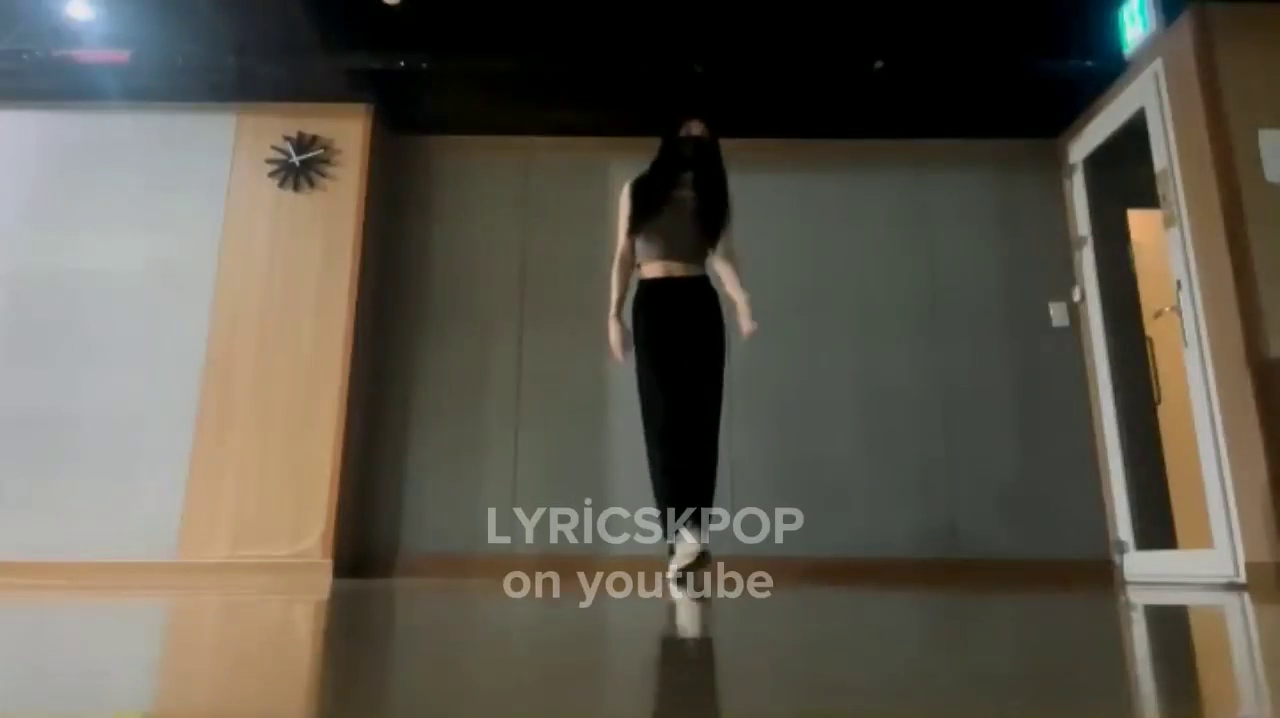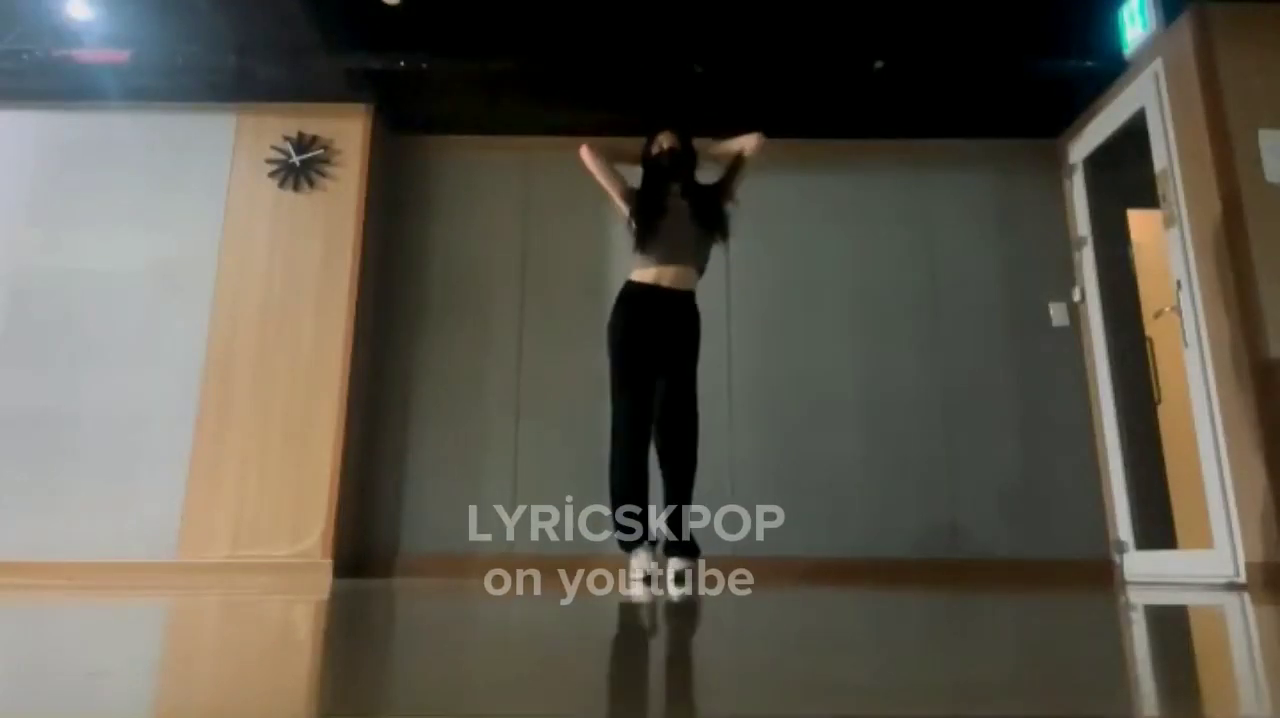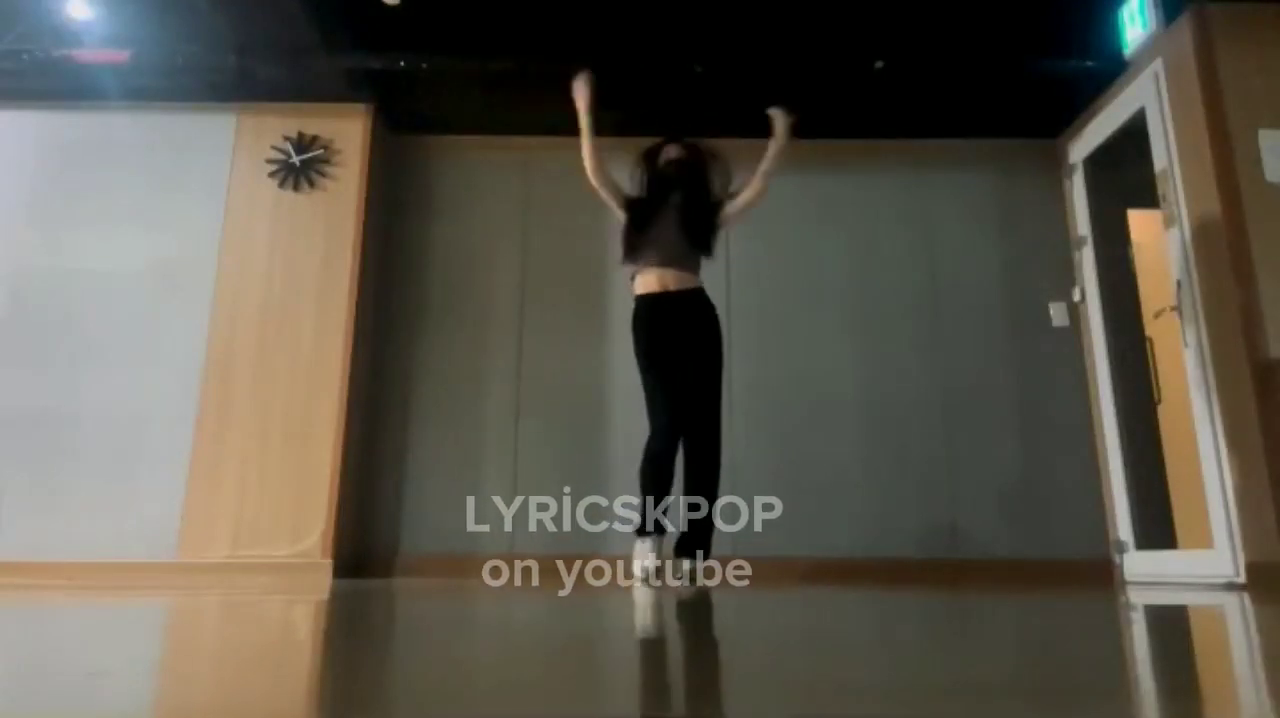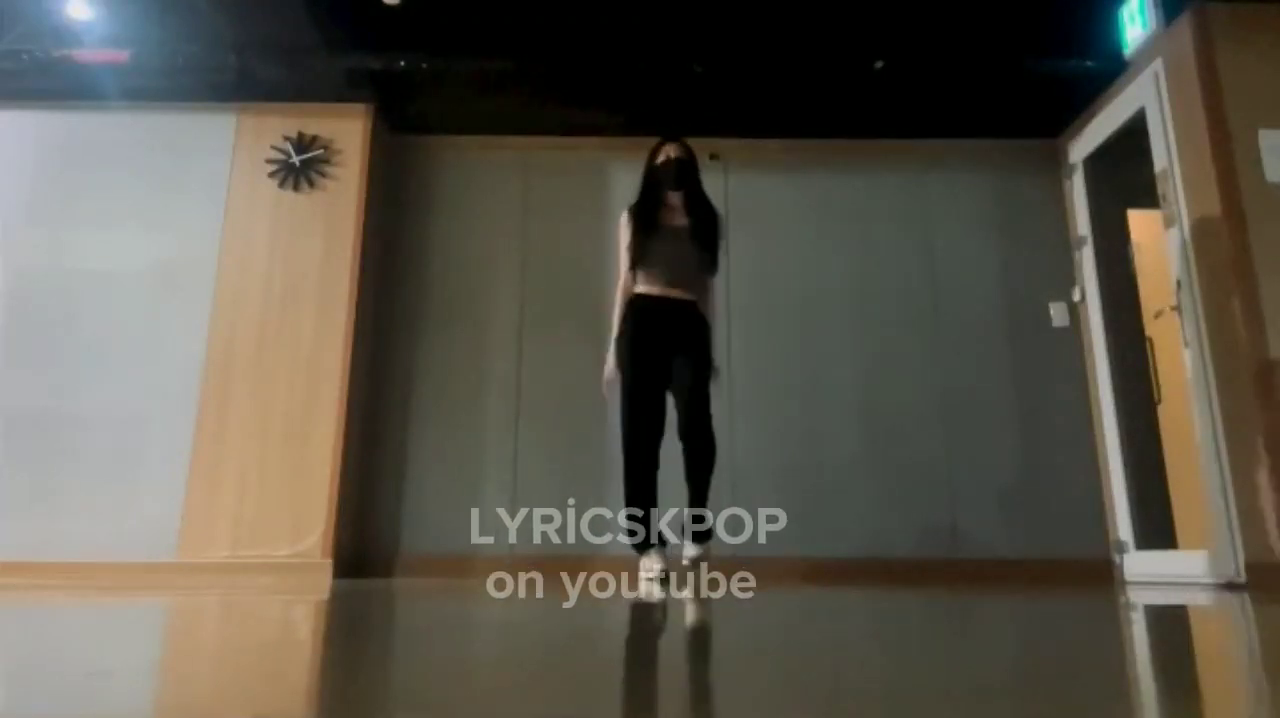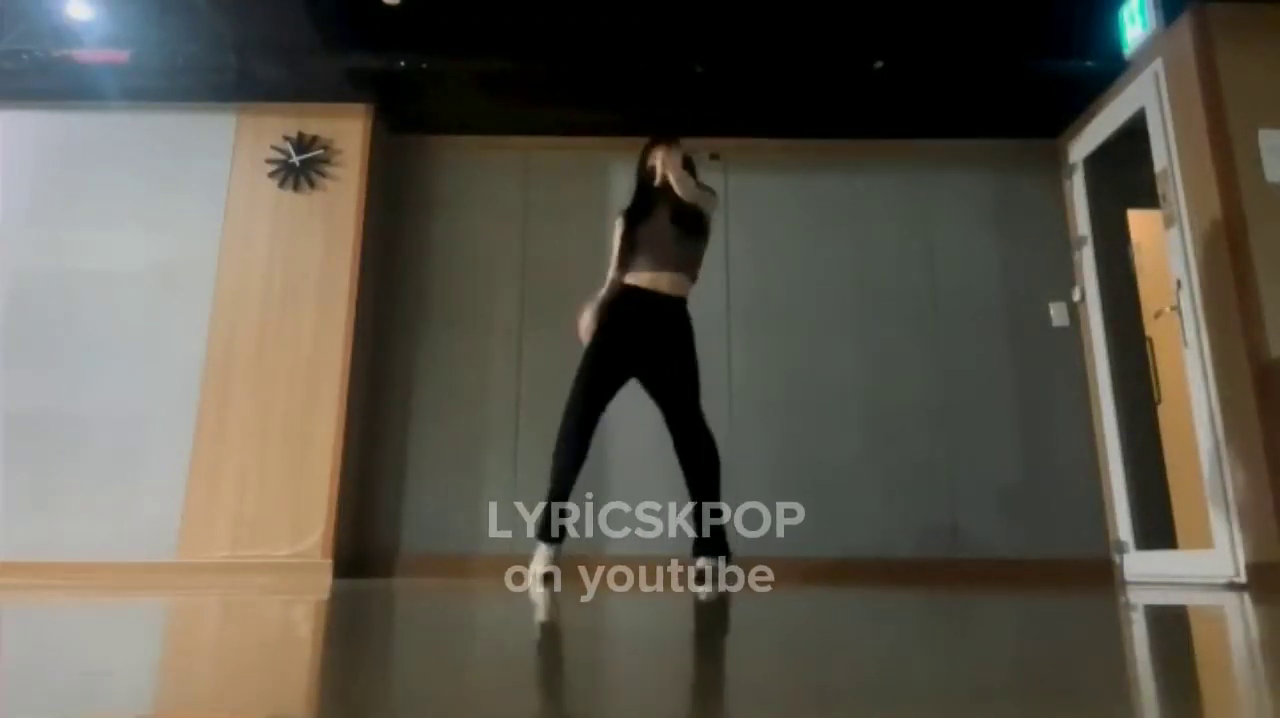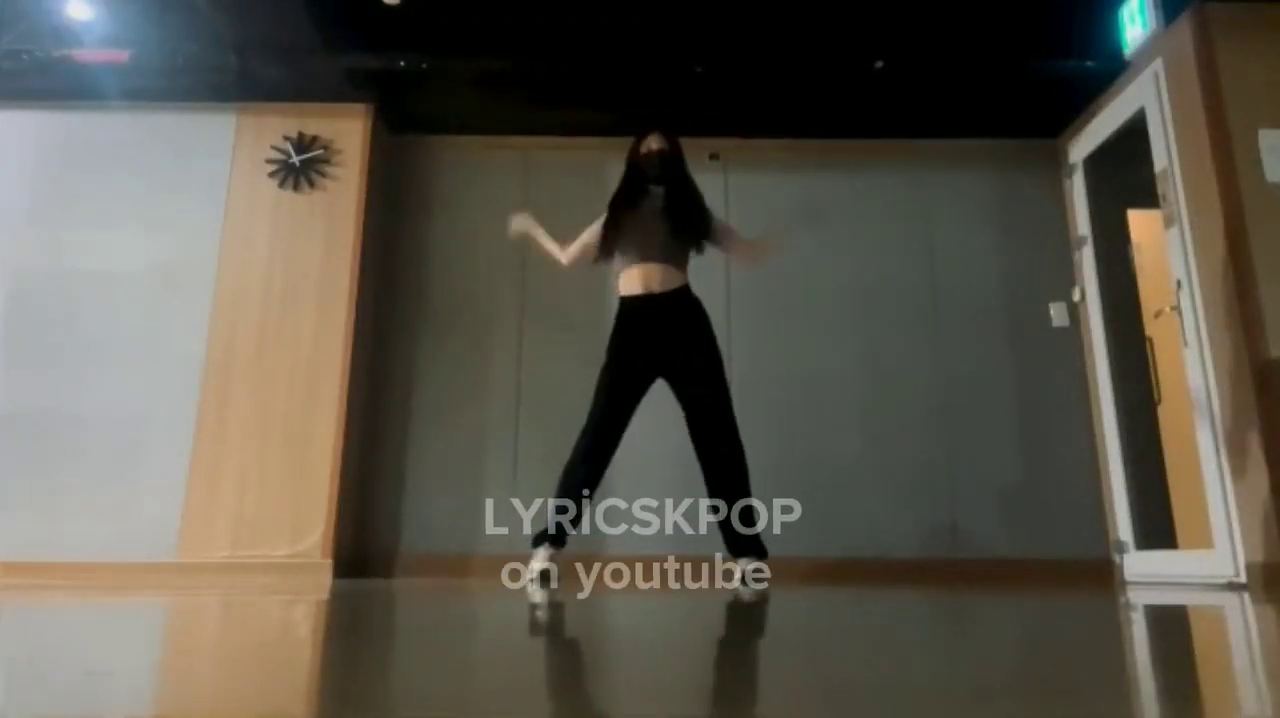
dt=0.7s
person 1, frame 1
left shoulder: (712, 201)
right shoulder: (638, 191)
left elbow: (721, 257)
right elbow: (623, 256)
left wrist: (741, 298)
right wrist: (615, 315)
left hip: (701, 306)
right hip: (652, 304)
left knee: (700, 422)
right knee: (664, 415)
left ankle: (685, 541)
right ankle: (684, 532)
person 1, frame 2
left shoulder: (711, 201)
right shoulder: (637, 203)
left elbow: (754, 142)
right elbow: (588, 151)
left wrist: (706, 150)
right wrist: (640, 157)
left hip: (681, 316)
right hip: (634, 308)
left knee: (675, 424)
right knee: (630, 427)
left ankle: (678, 550)
right ankle: (638, 549)
person 1, frame 3
left shoulder: (707, 209)
right shoulder: (635, 208)
left elbow: (755, 188)
right elbow: (594, 172)
left wrist: (780, 135)
right wrist: (585, 112)
left hip: (697, 315)
right hip: (651, 314)
left knee: (702, 427)
right knee: (666, 418)
left ankle: (692, 551)
right ankle: (649, 534)
person 1, frame 4
left shoulder: (706, 219)
right shoulder: (634, 217)
left elbow: (707, 287)
right elbow: (626, 281)
left wrist: (711, 345)
right wrist: (613, 346)
left hip: (688, 325)
right hip: (643, 322)
left knee: (695, 421)
right knee: (641, 432)
left ankle: (696, 534)
right ankle: (649, 546)
person 1, frame 5
left shoulder: (701, 202)
right shoulder: (630, 216)
left elbow: (685, 190)
right elbow: (613, 277)
left wrist: (674, 168)
right wrist: (594, 306)
left hip: (670, 320)
right hip: (622, 316)
left knee: (692, 436)
right knee: (575, 425)
left ankle: (710, 551)
right ankle: (549, 539)
person 1, frame 6
left shoulder: (691, 206)
right shoulder: (618, 209)
left elbow: (744, 251)
right elbow: (569, 255)
right wrist: (534, 231)
left hip: (684, 319)
right hip: (632, 323)
left knee: (719, 435)
right knee: (598, 435)
left ankle: (745, 550)
right ankle: (549, 543)
